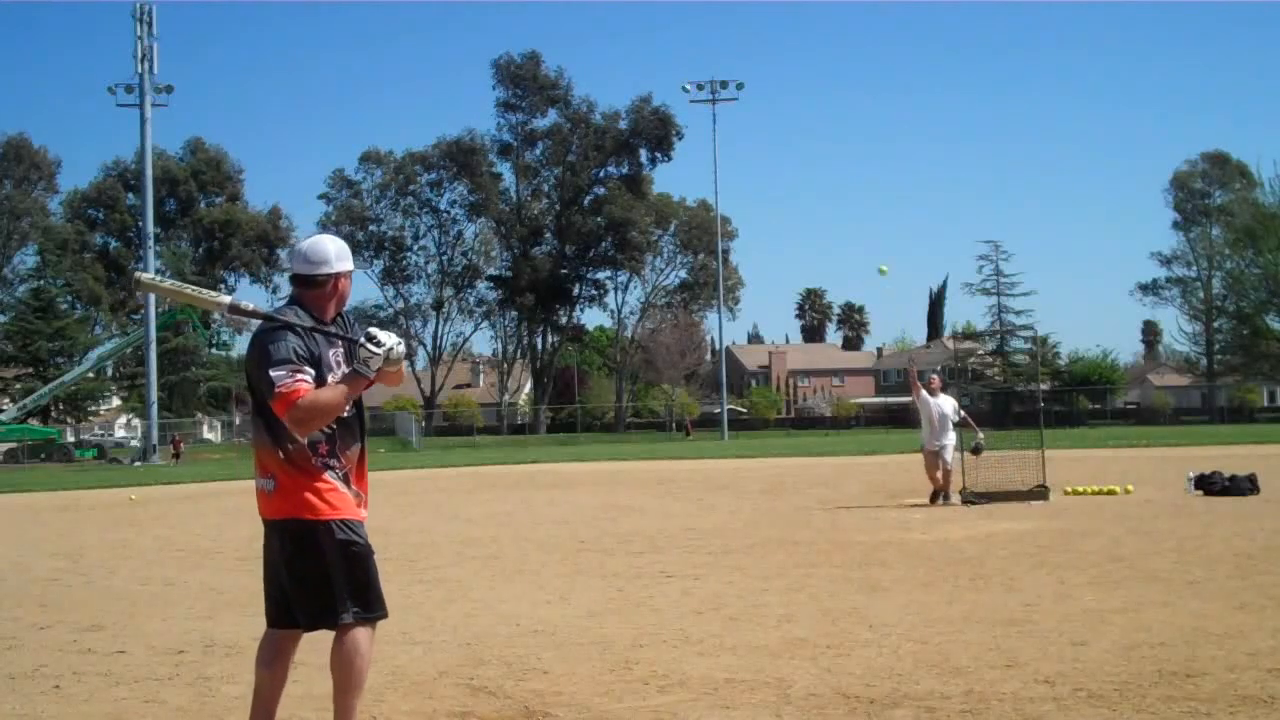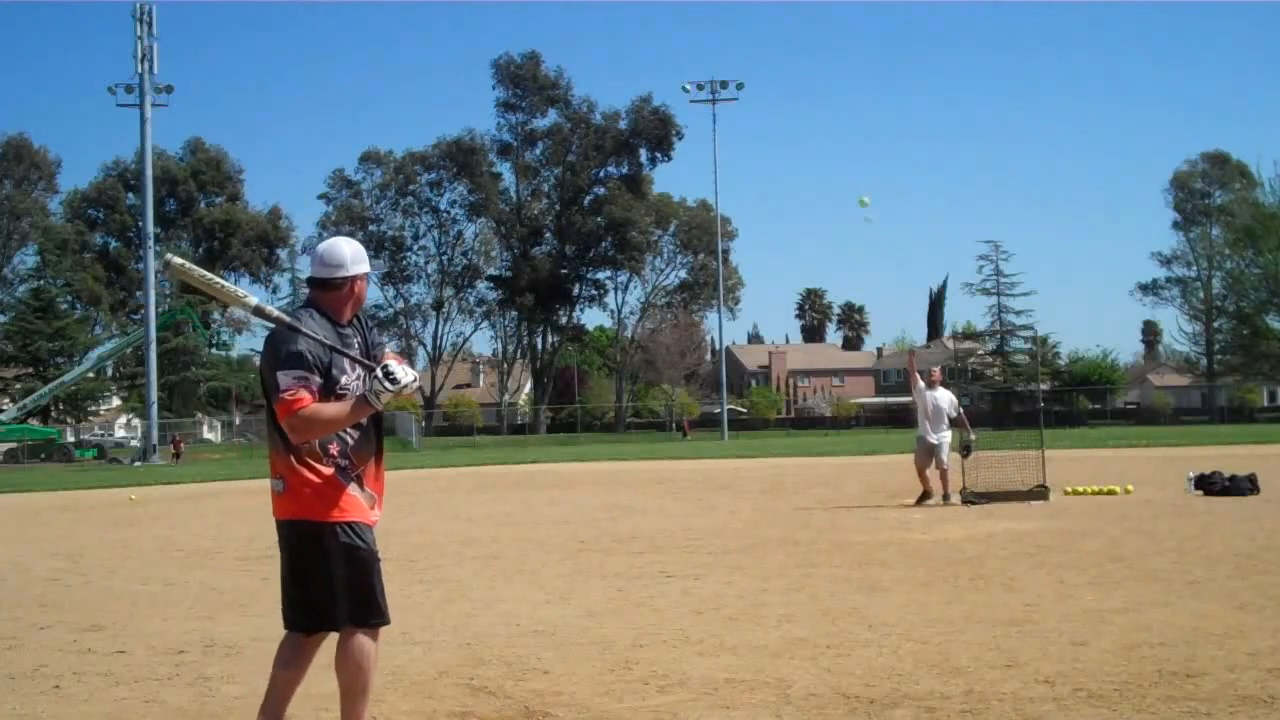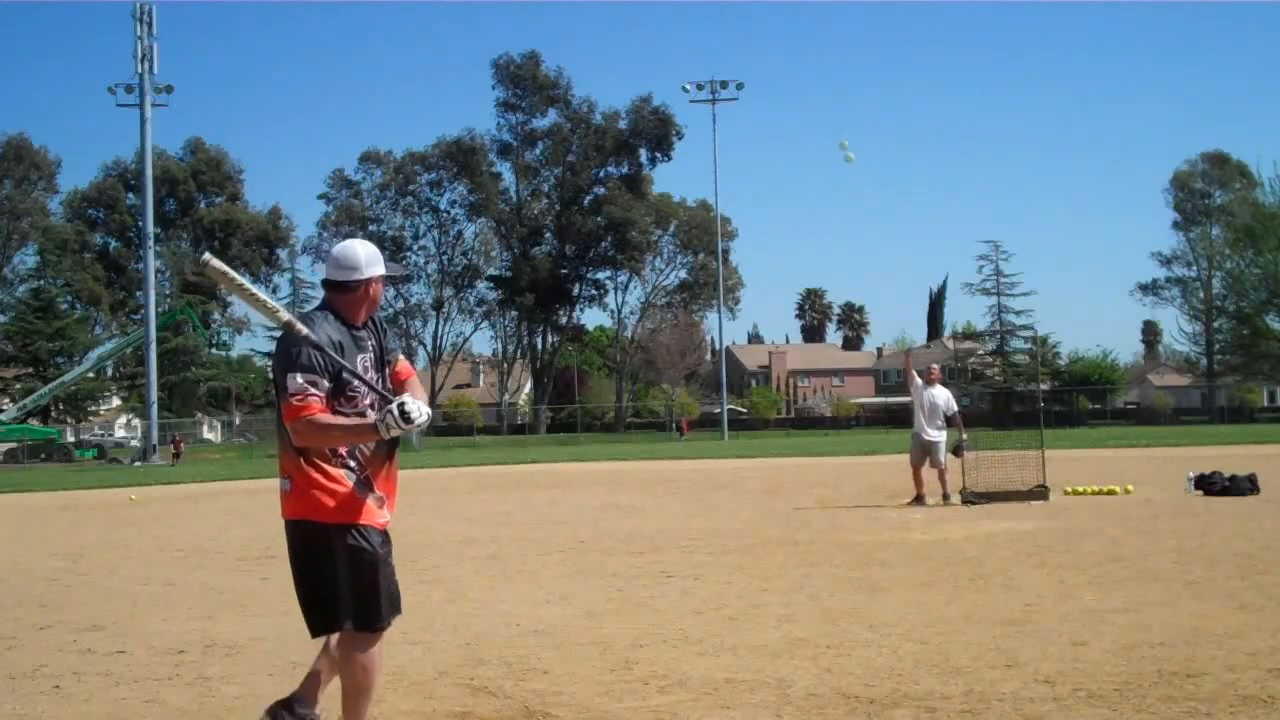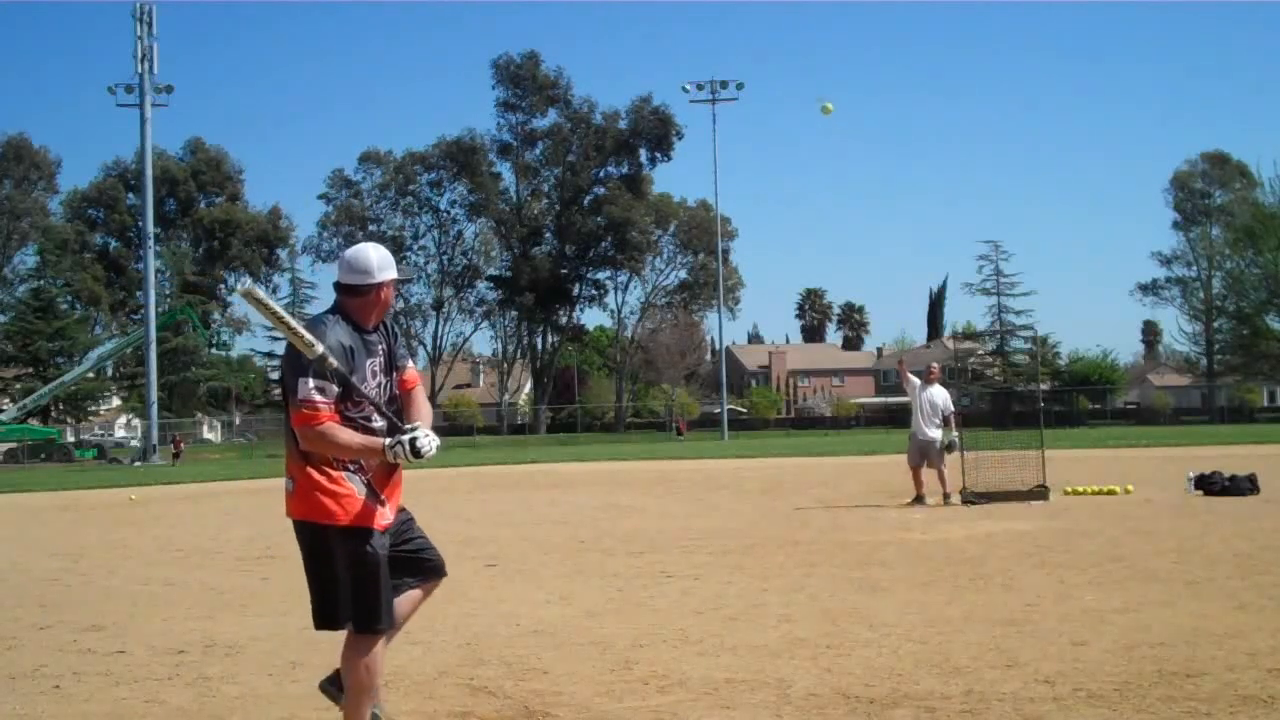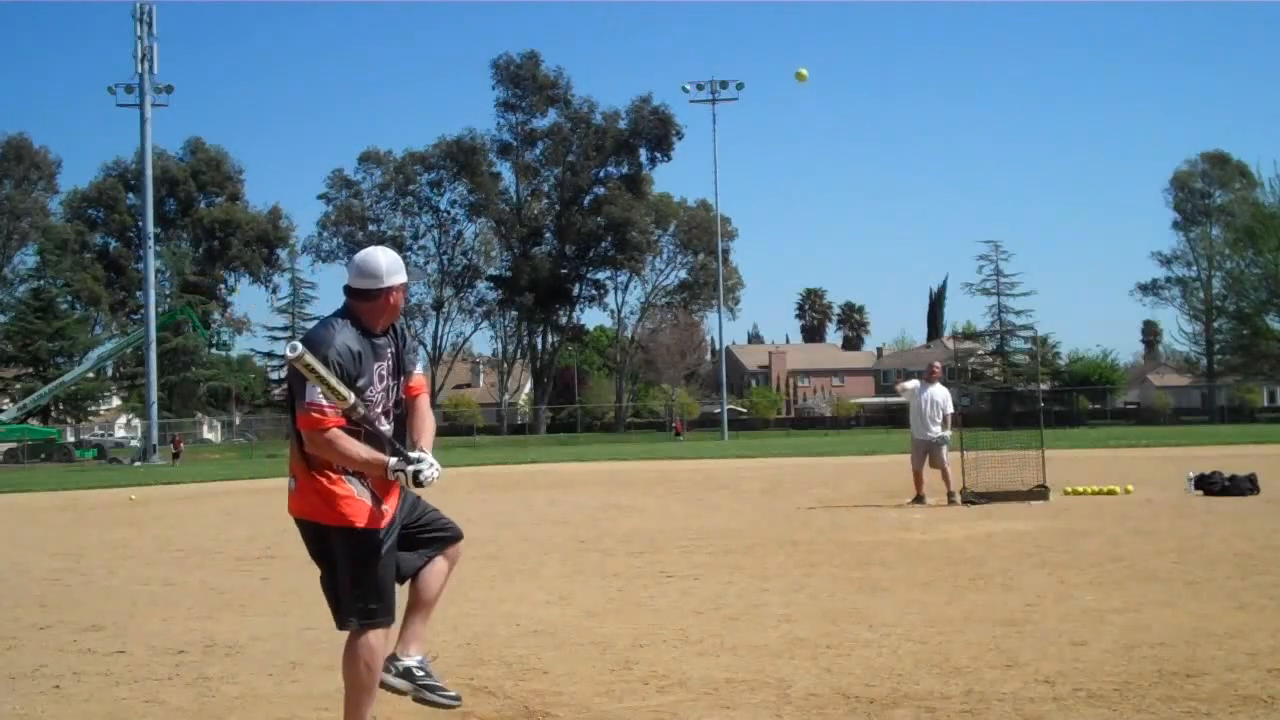
dt=0.5s
person 1, frame 1
left shoulder: (341, 326)
right shoulder: (281, 335)
left elbow: (393, 380)
right elbow: (302, 416)
left wrist: (391, 357)
right wrist: (361, 373)
left hip: (296, 501)
right hip: (310, 499)
left knee: (287, 622)
right knee: (358, 615)
person 1, frame 2
left shoulder: (359, 328)
right shoulder: (296, 338)
left elbow: (400, 378)
right elbow: (299, 424)
left wrist: (402, 377)
right wrist: (370, 400)
left hip: (340, 499)
right hip: (321, 504)
left knee: (310, 624)
right knee: (362, 621)
person 1, frame 3
left shoulder: (375, 329)
right shoulder: (311, 338)
left elbow: (408, 380)
right elbow: (303, 427)
left wrist: (413, 405)
right wrist: (380, 425)
left hip: (364, 499)
right hip: (328, 503)
left knee: (372, 612)
right knee: (366, 623)
person 1, frame 4
left shoulder: (384, 333)
right shoulder: (323, 341)
left elbow: (413, 390)
right elbow: (313, 433)
left wrist: (419, 432)
right wrist: (389, 448)
left hip: (374, 497)
right hip: (334, 503)
left knee: (426, 572)
right knee: (369, 623)
left ankle: (352, 678)
person 1, frame 5
left shoulder: (396, 335)
right shoulder: (330, 345)
left elbow: (417, 397)
right elbow: (320, 438)
left wrist: (421, 454)
right wrist: (392, 467)
left hip: (380, 492)
right hip: (335, 500)
left knee: (446, 540)
right knee: (371, 621)
left ankle: (407, 659)
